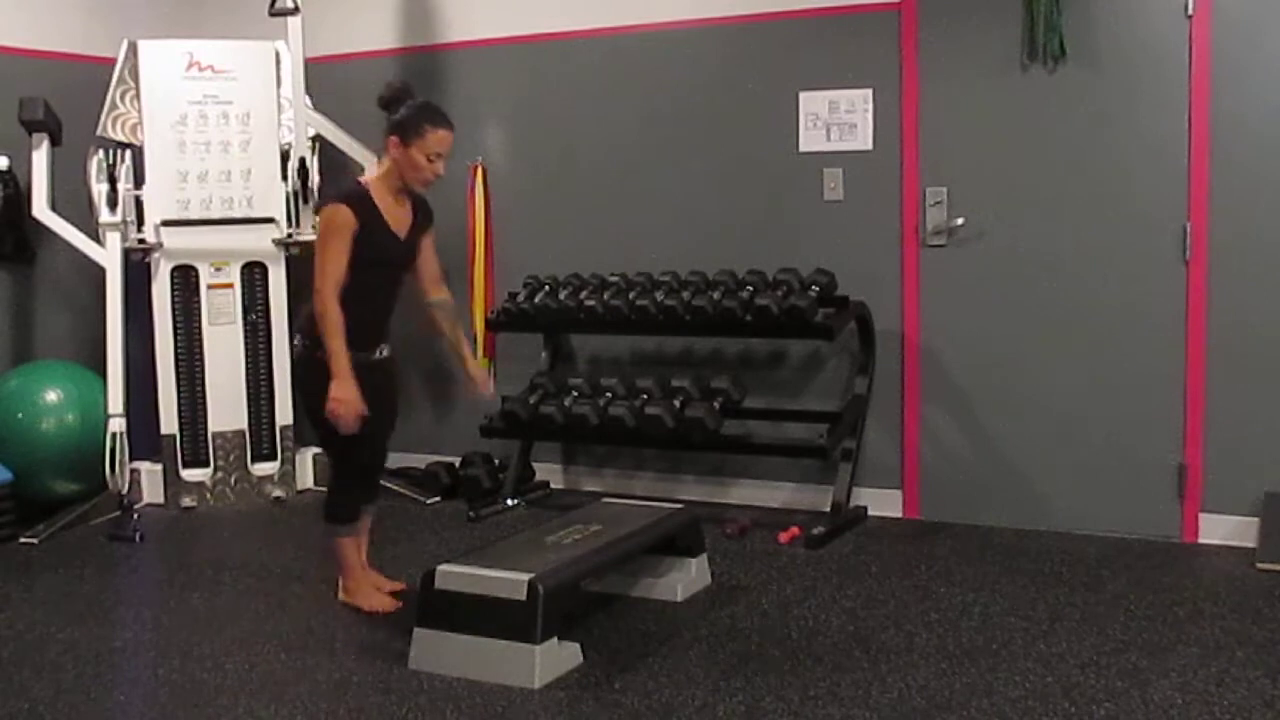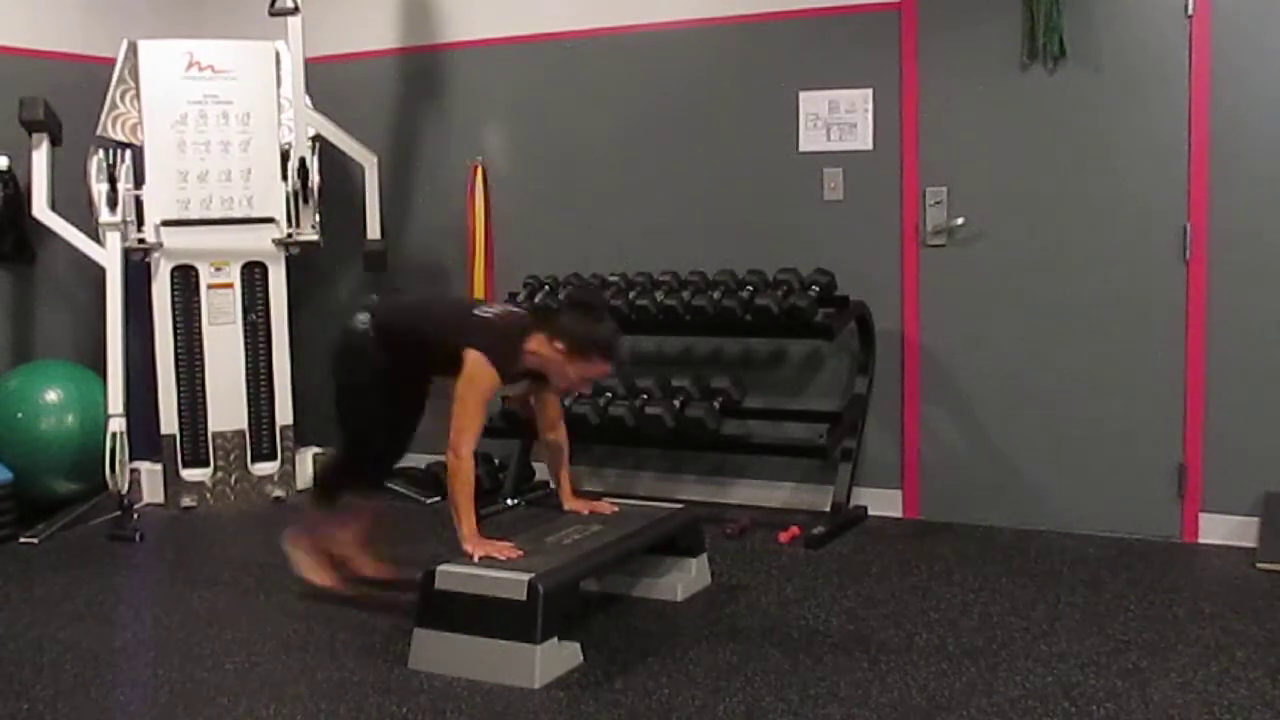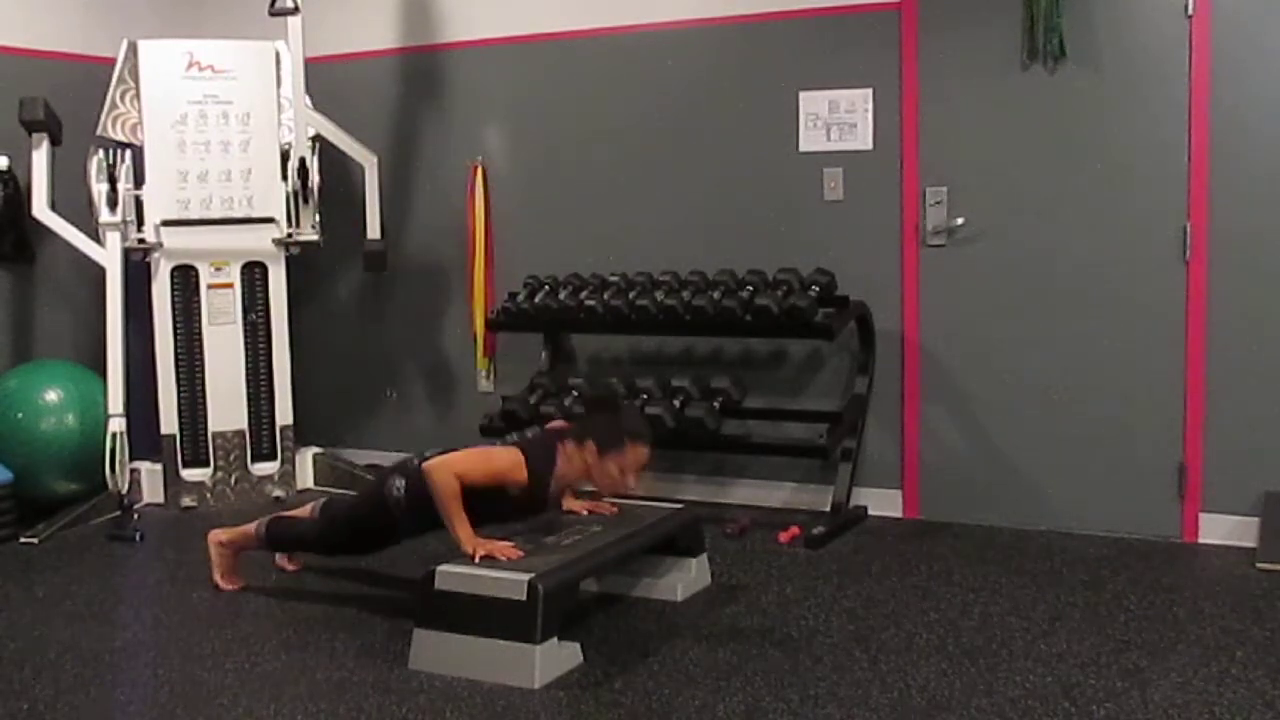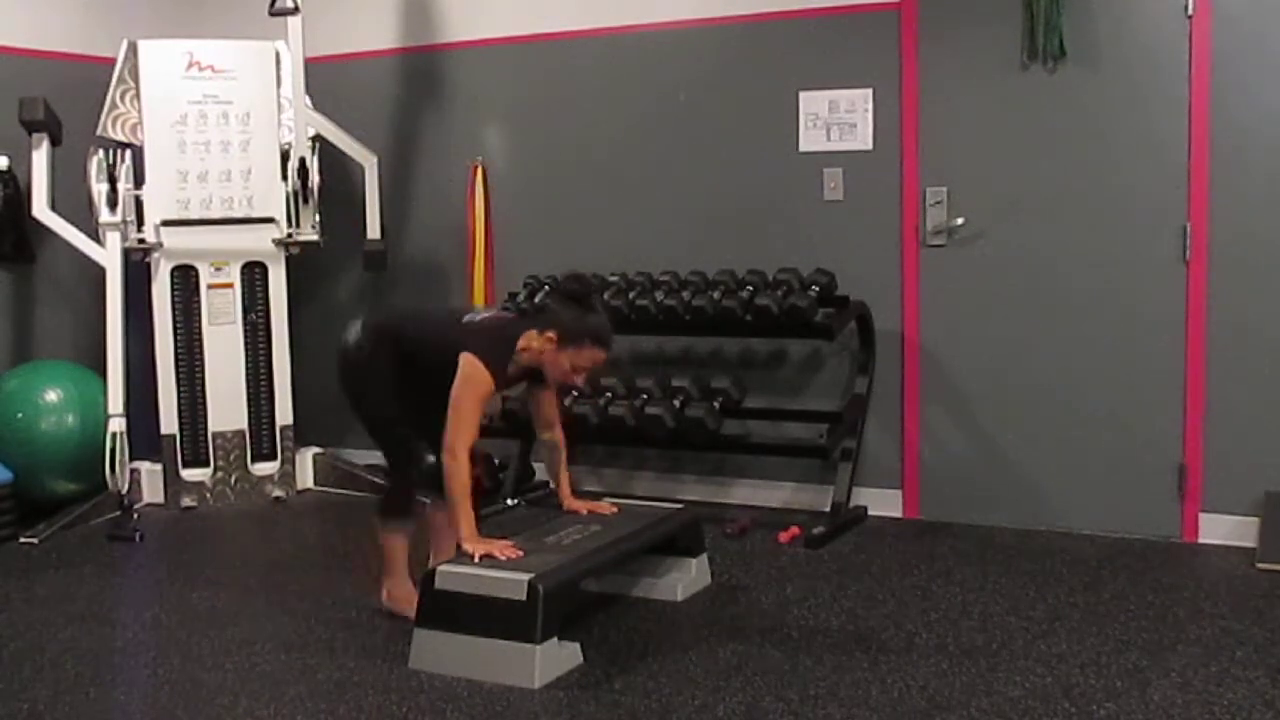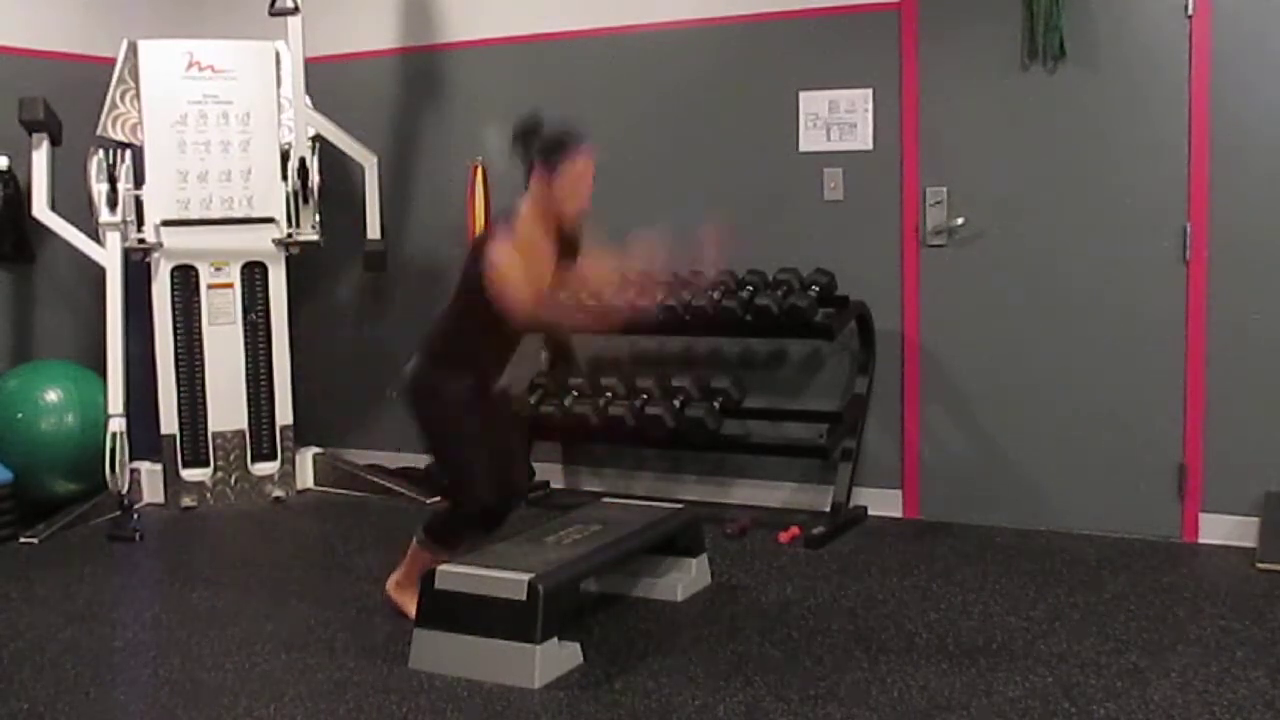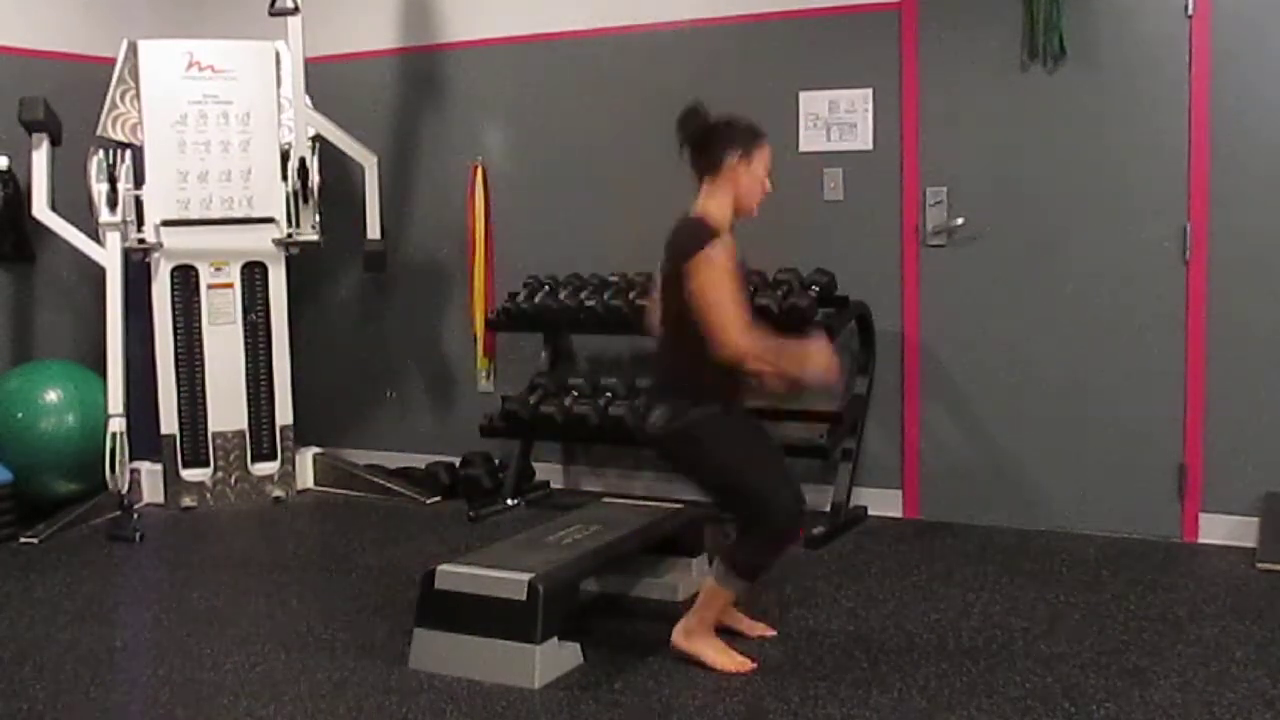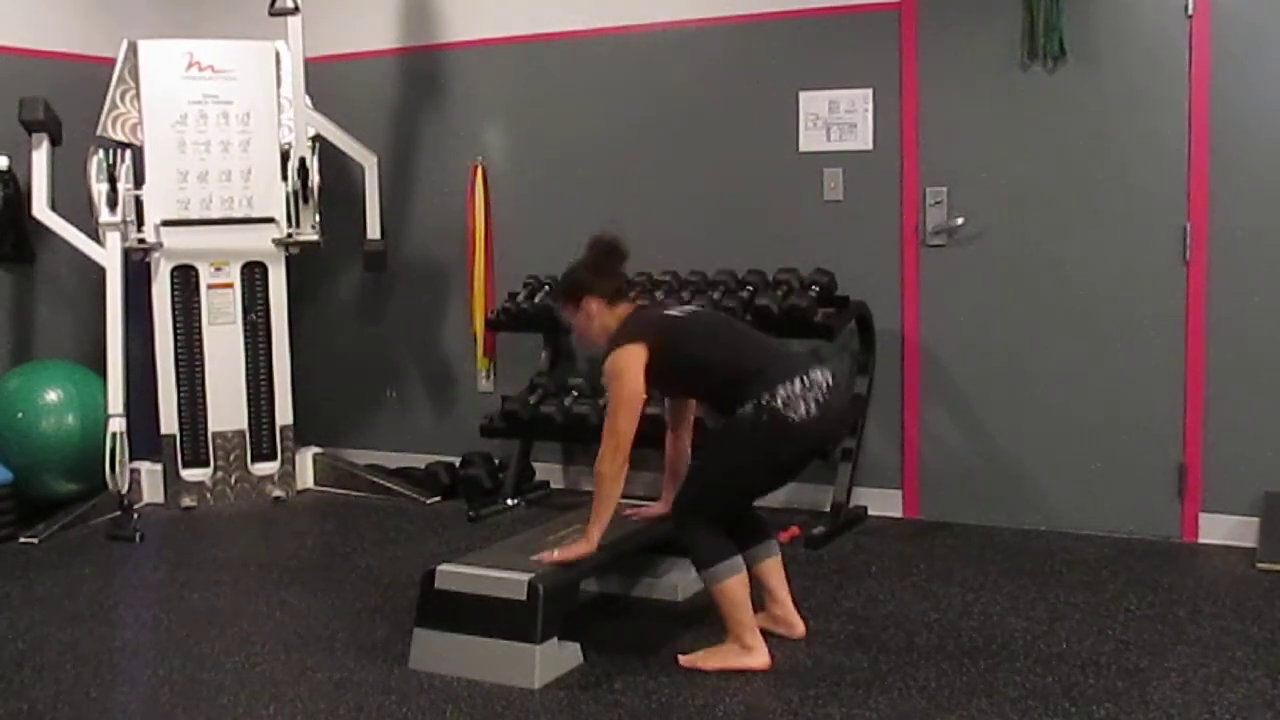
dt=0.7s
person 1, frame 1
left shoulder: (419, 212)
right shoulder: (346, 207)
left elbow: (434, 289)
right elbow: (325, 296)
left wrist: (467, 356)
right wrist: (340, 376)
left hip: (376, 356)
right hip: (328, 359)
left knee: (370, 465)
right knee: (351, 466)
left ankle: (361, 566)
right ankle: (350, 581)
person 1, frame 2
left shoulder: (548, 352)
right shoulder: (491, 355)
left elbow: (552, 432)
right elbow: (459, 452)
left wrist: (568, 497)
right wrist: (470, 538)
left hip: (416, 351)
right hip: (369, 343)
left knee: (384, 455)
right knee: (363, 453)
left ankle: (349, 546)
right ankle: (305, 540)
person 1, frame 3
left shoulder: (570, 442)
right shoulder: (526, 468)
left elbow: (554, 424)
right elbow: (438, 468)
left wrist: (566, 498)
right wrist: (469, 541)
left hip: (422, 488)
right hip: (411, 493)
left knee: (346, 517)
right knee: (330, 535)
left ankle: (299, 516)
right ankle: (227, 539)
person 1, frame 4
left shoulder: (542, 356)
right shoulder: (487, 355)
left elbow: (550, 430)
right elbow: (456, 451)
left wrist: (568, 495)
right wrist: (469, 536)
left hip: (420, 371)
right hip: (370, 352)
left knee: (451, 475)
right knee: (409, 462)
left ankle: (440, 568)
right ankle: (395, 587)
person 1, frame 5
left shoulder: (566, 243)
right shoulder: (505, 244)
left elbow: (599, 299)
right elbow: (526, 304)
left hip: (481, 381)
right hip: (442, 381)
left knee: (510, 484)
right knee: (474, 494)
right ankle: (405, 581)
person 1, frame 6
left shoulder: (688, 234)
right shoulder: (710, 241)
right elbow: (732, 345)
left wrist: (777, 356)
right wrist: (802, 359)
left hip: (693, 408)
right hip: (693, 417)
left knee: (769, 502)
right knee: (780, 516)
left ankle: (718, 607)
right ankle: (695, 628)
person 1, frame 7
left shoulder: (627, 346)
right shoulder: (668, 322)
left elbow: (615, 451)
right elbow: (680, 424)
left wrist: (590, 537)
right wrist: (669, 497)
left hip: (786, 410)
right hip: (822, 394)
left knee: (696, 518)
right knee: (721, 503)
left ankle: (745, 645)
right ankle: (782, 612)
